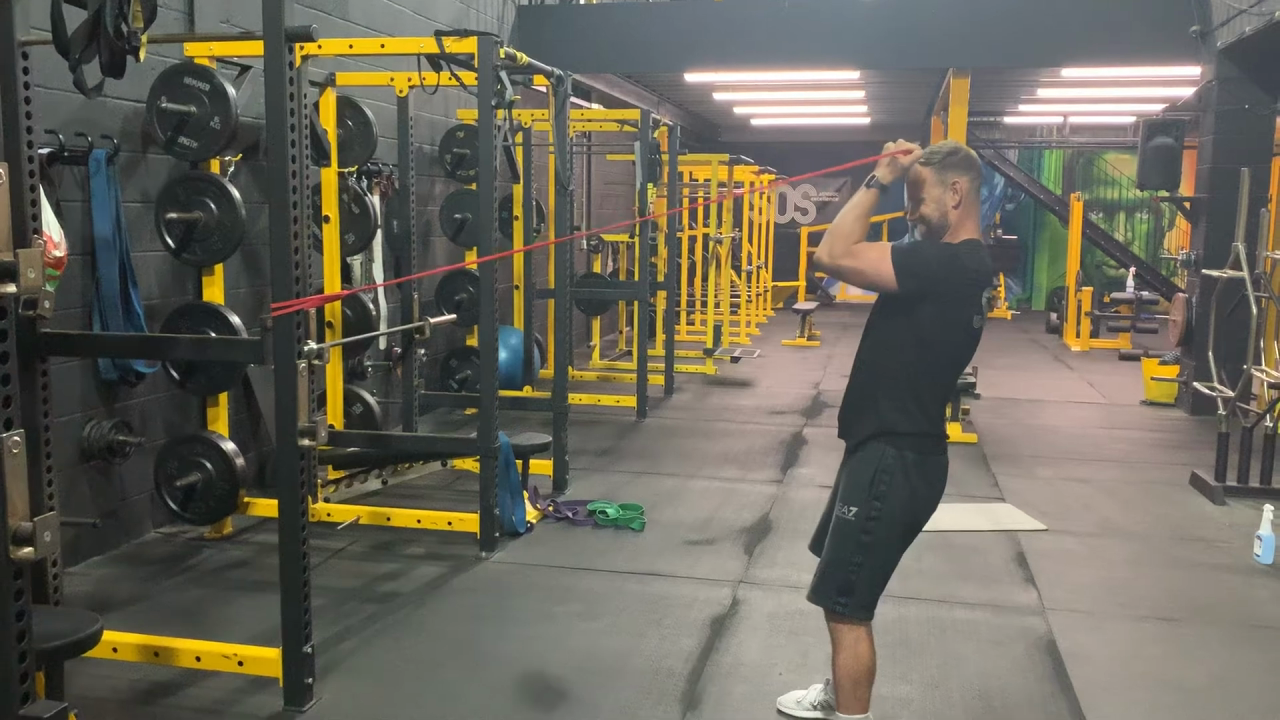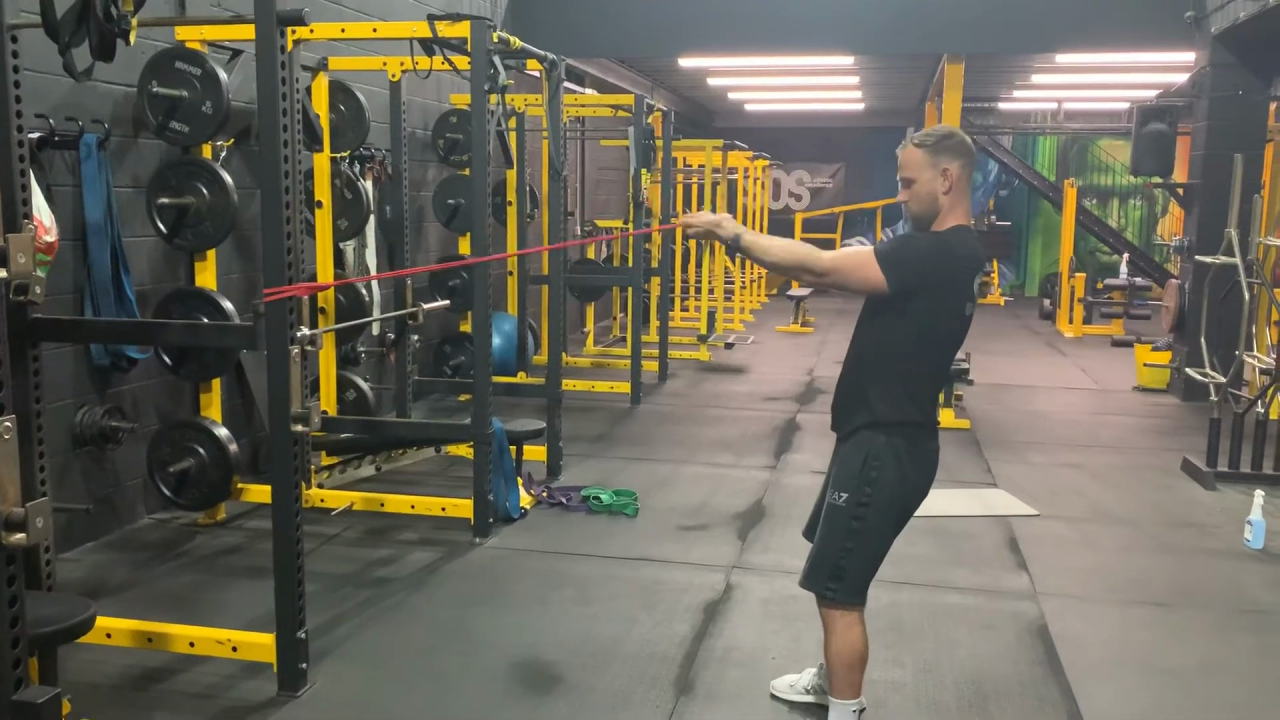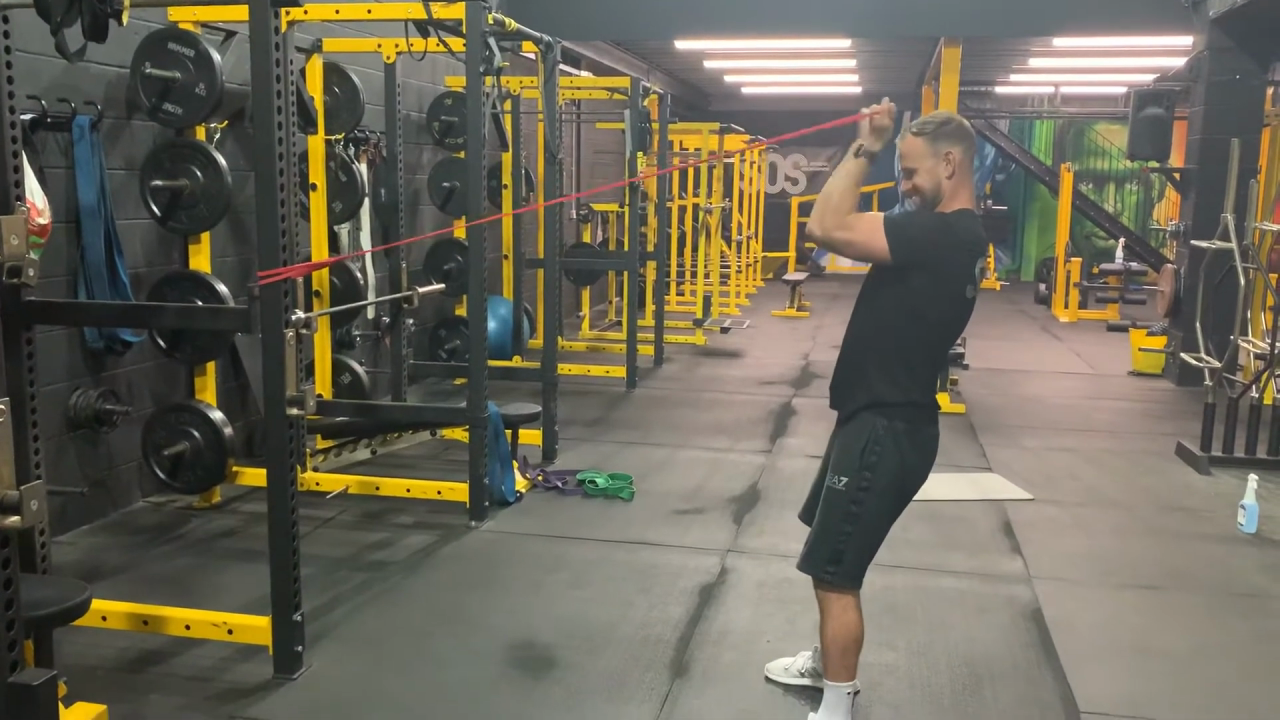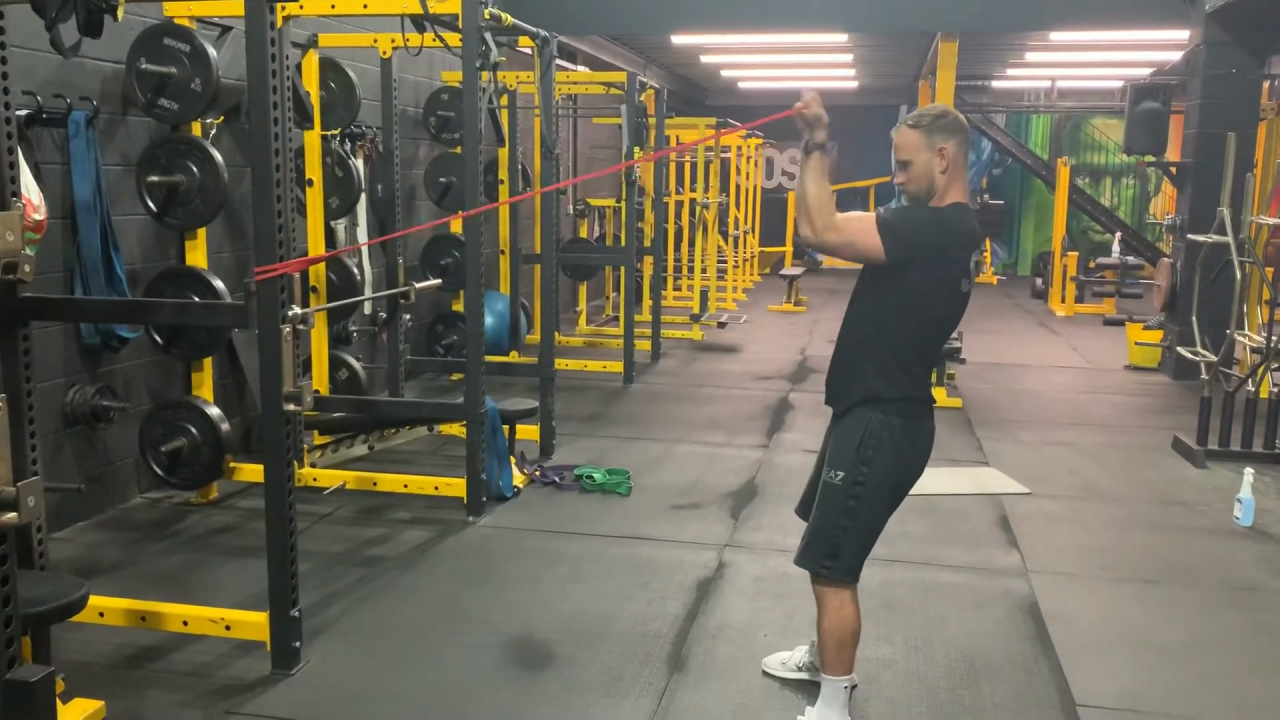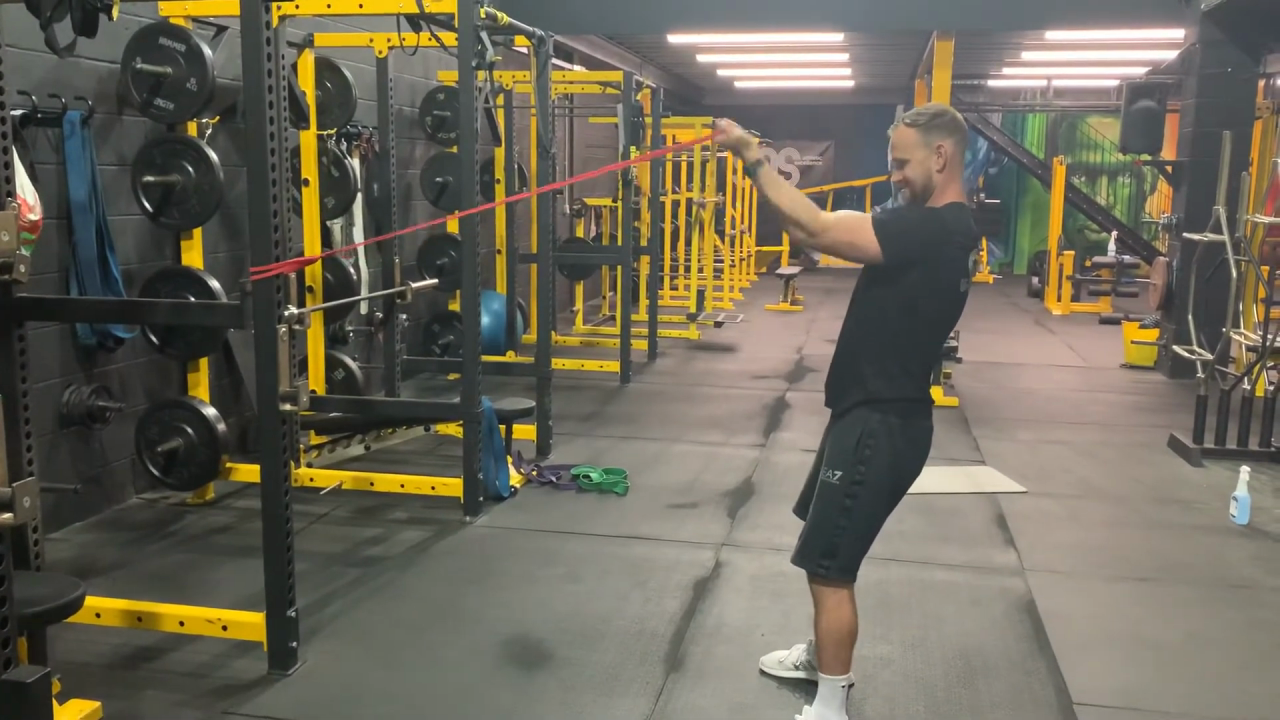
dt=1s
person 1, frame 1
left shoulder: (948, 266)
right shoulder: (956, 264)
left elbow: (833, 256)
right elbow: (854, 259)
left wrist: (878, 180)
left hip: (894, 459)
right hip: (890, 448)
left knee: (846, 604)
right knee: (842, 593)
person 1, frame 2
left shoulder: (937, 255)
right shoulder: (946, 250)
left elbow: (820, 268)
right elbow: (846, 268)
left wrist: (733, 235)
left hip: (886, 446)
right hip: (884, 435)
left knee: (837, 588)
right knee: (836, 575)
person 1, frame 3
left shoulder: (943, 236)
right shoulder: (947, 233)
left elbow: (826, 229)
right elbow: (847, 230)
left wrist: (864, 149)
left hip: (887, 430)
right hip: (882, 417)
left knee: (834, 571)
right knee: (831, 557)
right ankle: (829, 663)
person 1, frame 4
left shoulder: (937, 231)
right shoulder: (942, 227)
left elbow: (820, 230)
right elbow: (843, 231)
left wrist: (814, 144)
left hip: (882, 423)
right hip: (877, 411)
left knee: (830, 565)
right knee: (829, 549)
right ankle: (827, 656)
person 1, frame 5
left shoulder: (932, 230)
right shoulder: (935, 225)
left elbow: (815, 229)
right elbow: (835, 229)
left wrist: (755, 160)
left hip: (880, 423)
right hip: (875, 411)
left knee: (827, 565)
right knee: (822, 549)
right ankle: (824, 657)
